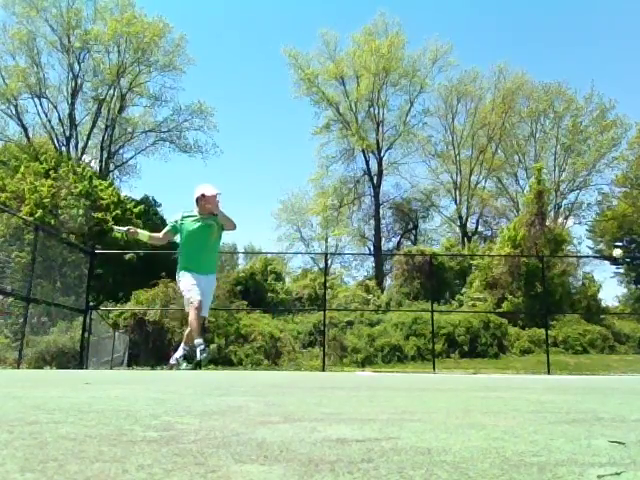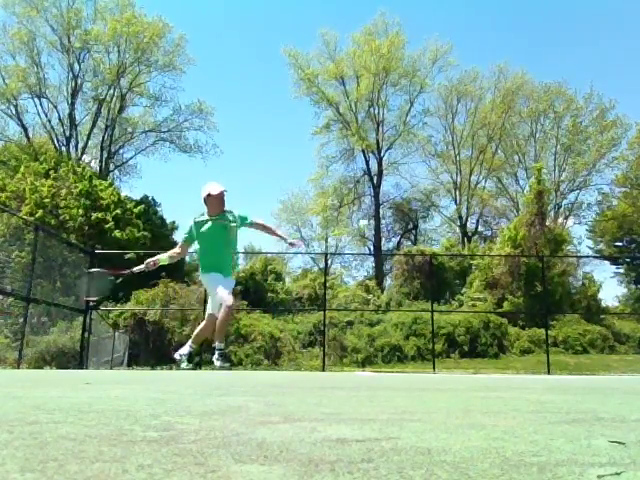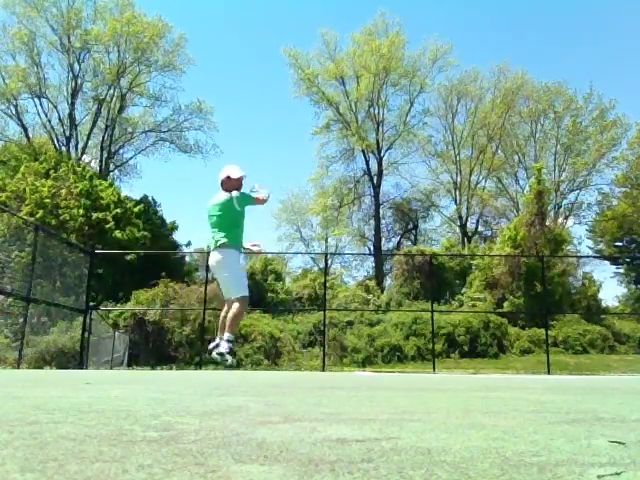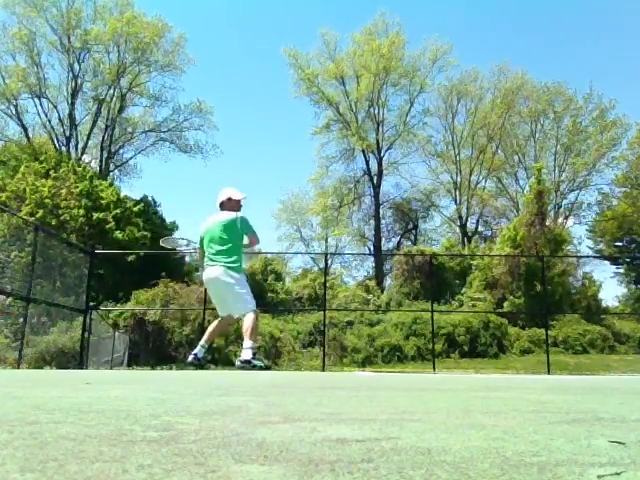
dt=0.3s
person 1, frame 1
left shoulder: (218, 219)
right shoulder: (182, 220)
left elbow: (232, 226)
right elbow: (159, 239)
left wrist: (218, 210)
right wrist: (138, 233)
left hip: (209, 277)
right hip: (187, 273)
left knee: (199, 319)
right knee: (196, 304)
left ankle: (179, 355)
right ankle: (200, 349)
person 1, frame 2
left shoulder: (233, 218)
right shoulder: (196, 224)
left elbow: (259, 225)
right elbow: (179, 252)
left wrist: (284, 238)
right wrist: (159, 259)
left hip: (227, 276)
right hip: (211, 274)
left knee: (211, 321)
right knee: (228, 304)
left ankle: (184, 352)
right ankle: (219, 353)
person 1, frame 3
left shoulder: (215, 203)
right shoulder: (234, 197)
right elbow: (262, 199)
left wrist: (244, 246)
right wrist: (264, 191)
left hip: (221, 256)
right hip: (229, 256)
left knee: (232, 301)
right knee: (241, 301)
left ankle: (220, 344)
right ankle: (225, 347)
person 1, frame 4
left shoulder: (206, 224)
right shoulder: (238, 218)
left elbow: (202, 256)
right elbow: (255, 241)
left hip: (209, 275)
right hip: (228, 273)
left knee: (226, 317)
right knee: (250, 312)
left ankle: (197, 353)
right ankle: (247, 355)
